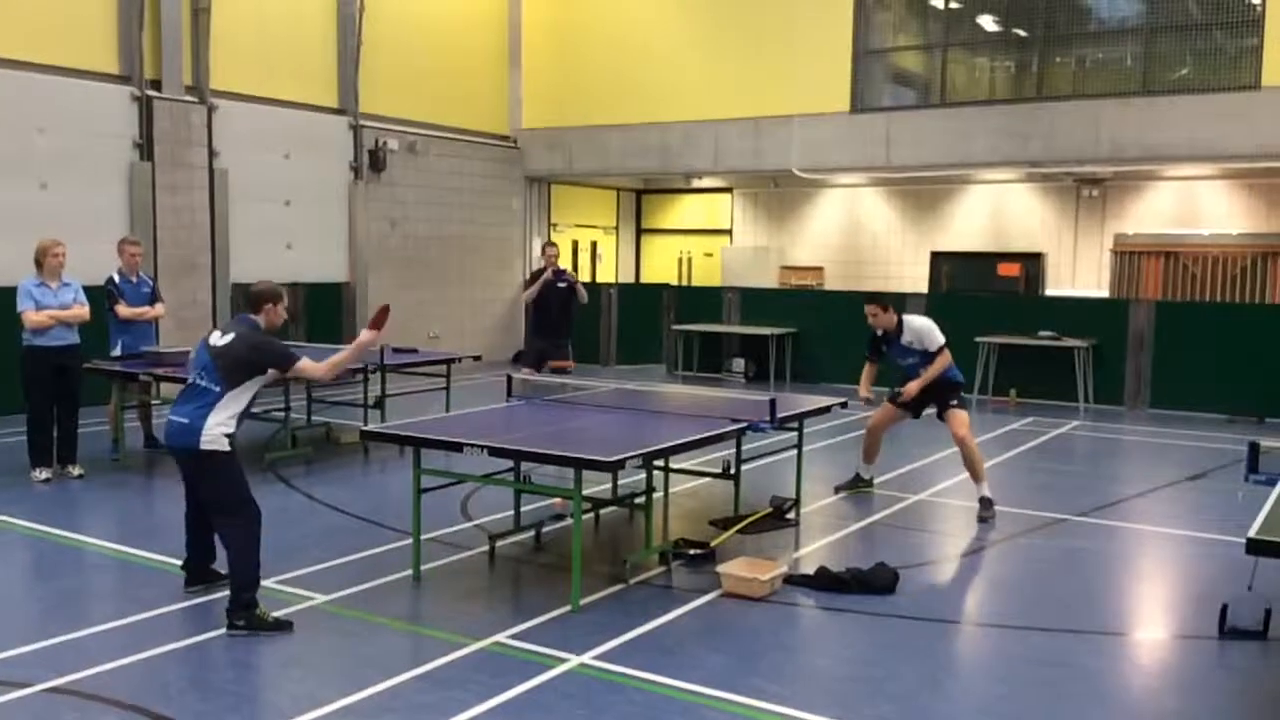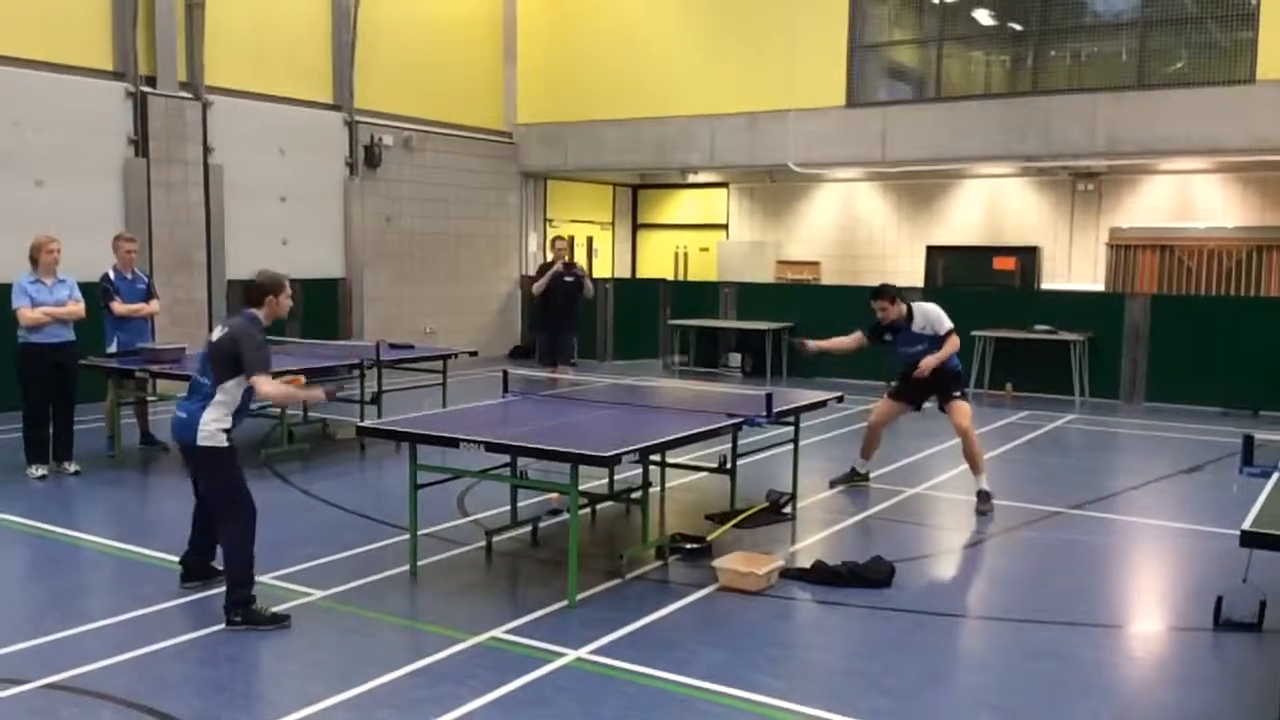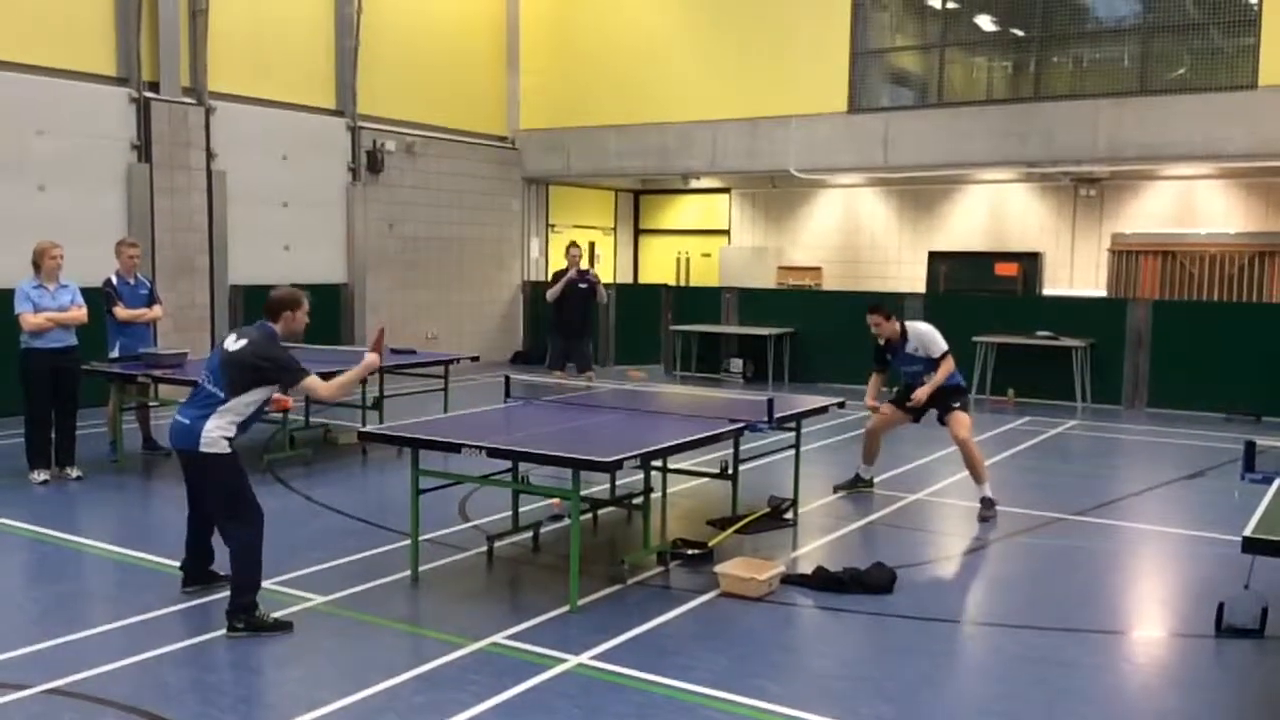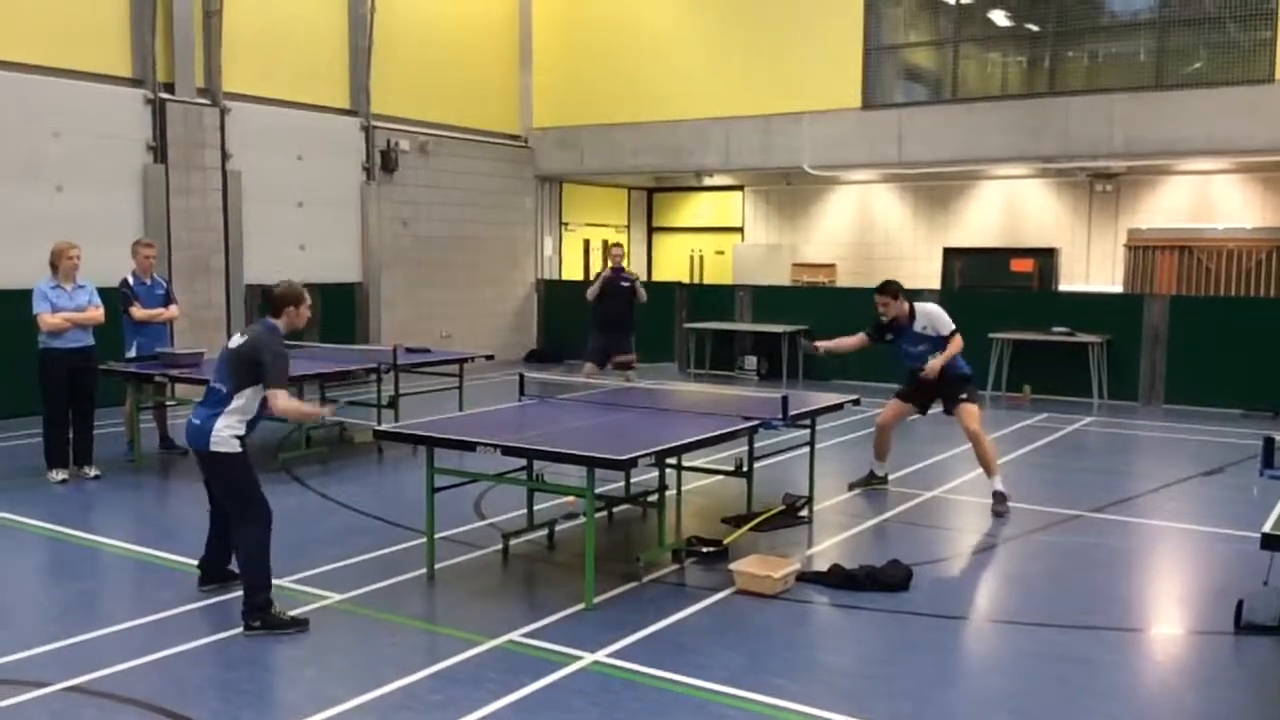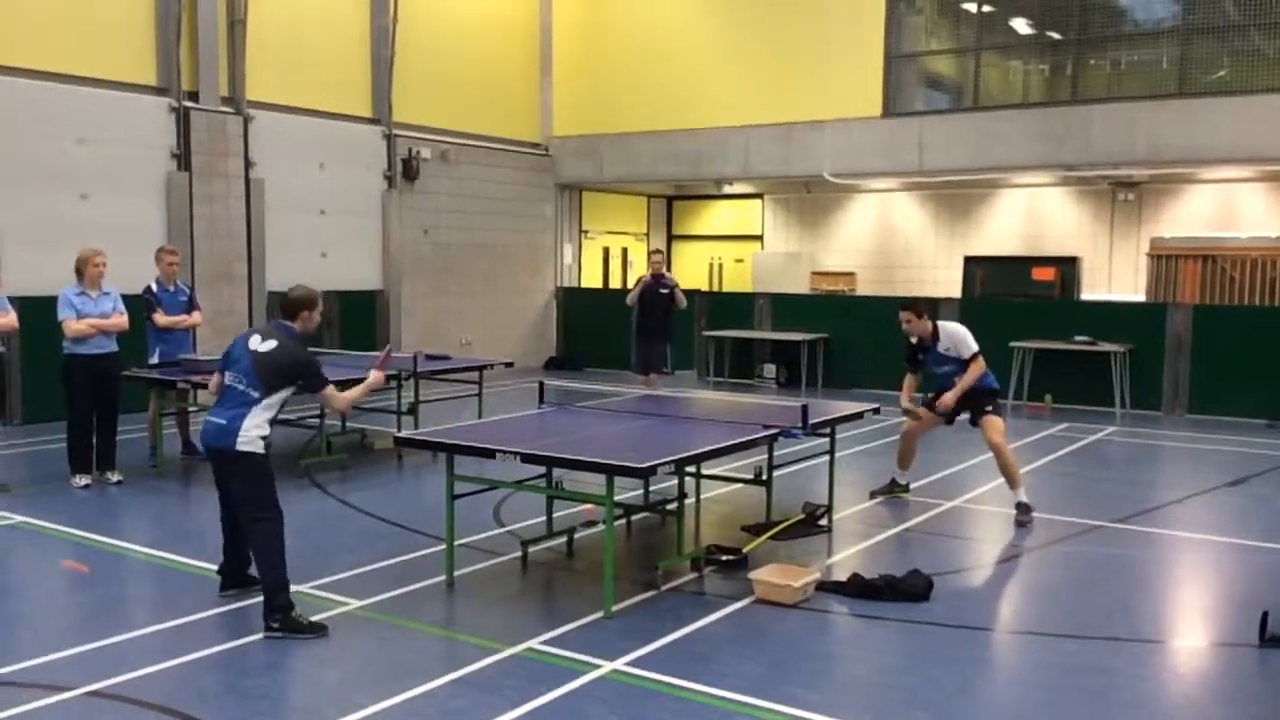
dt=0.4s
person 1, frame 1
left shoulder: (221, 333)
right shoulder: (259, 343)
right elbow: (318, 371)
left wrist: (263, 375)
right wrist: (359, 345)
left hip: (178, 428)
right hip: (205, 437)
left knee: (202, 503)
right knee: (242, 517)
left ankle: (197, 572)
right ankle: (243, 612)
person 1, frame 2
left shoulder: (236, 326)
right shoulder: (249, 335)
right elbow: (267, 391)
left wrist: (286, 385)
right wrist: (307, 395)
left hip: (190, 424)
right hip: (207, 432)
left knee: (210, 499)
right knee: (238, 512)
left ankle: (195, 567)
right ankle: (240, 607)
person 1, frame 3
left shoulder: (241, 335)
right shoulder: (269, 352)
right elbow: (325, 392)
left wrist: (265, 397)
right wrist: (364, 367)
left hip: (185, 428)
right hip: (208, 440)
left knee: (203, 506)
right knee: (245, 519)
left ankle: (195, 573)
right ankle: (243, 615)
person 1, frame 4
left shoulder: (251, 335)
right shoulder: (270, 346)
right elbow: (281, 406)
left wrist: (268, 401)
right wrist: (316, 412)
left hip: (203, 429)
right hip: (221, 439)
left knee: (226, 505)
right knee: (254, 516)
left ankle: (213, 571)
right ankle: (258, 612)
person 1, frame 5
left shoulder: (248, 337)
right shoulder: (297, 354)
left elbow: (215, 386)
right elbow: (338, 403)
right wrist: (370, 383)
left hip: (213, 432)
right hip: (243, 441)
left knee: (235, 509)
right knee: (266, 520)
left ankle: (233, 576)
right ankle: (279, 614)
person 2, frame 1
left shoulder: (74, 286)
right shoulder: (27, 287)
left elbow: (84, 315)
right elbow: (31, 321)
left wrist: (51, 313)
right wrist: (68, 316)
left hip: (69, 352)
right hip: (38, 354)
left knee: (69, 409)
right knee: (40, 410)
left ankle: (68, 461)
right ankle: (40, 464)
person 2, frame 2
left shoulder: (69, 282)
right shoulder: (22, 284)
left elbow: (80, 312)
right elbow: (26, 319)
left wrist: (46, 310)
right wrist: (64, 313)
left hip: (65, 349)
right hip: (34, 351)
left knee: (65, 405)
right knee: (36, 407)
left ankle: (64, 458)
right ankle: (36, 461)
person 2, frame 3
left shoulder: (71, 287)
right shoulder: (25, 290)
left elbow: (82, 317)
right elbow: (28, 324)
left wrist: (49, 315)
right wrist: (66, 318)
left hip: (68, 354)
right hip: (36, 356)
left knee: (68, 410)
right knee: (38, 412)
left ankle: (67, 463)
right ankle: (39, 466)
person 2, frame 4
left shoulder: (88, 288)
right shoulder: (42, 290)
left elbow: (99, 317)
right elbow: (47, 324)
left wrist: (66, 315)
right wrist: (83, 319)
left hip: (85, 354)
right hip: (54, 356)
left knee: (85, 409)
right knee: (56, 412)
left ankle: (85, 462)
right ankle: (57, 466)
person 2, frame 5
left shoulder: (112, 294)
right shoulder: (67, 296)
left elbow: (124, 324)
right elbow: (71, 330)
left wrist: (91, 322)
right wrist: (107, 325)
left hip: (109, 360)
right hip: (78, 362)
left knee: (108, 415)
right knee: (80, 417)
left ankle: (107, 467)
right ankle: (80, 471)
person 3, frame 1
left shoulder: (920, 326)
right shoulder: (879, 336)
left elbow: (945, 358)
right elbow: (871, 363)
left wrist: (918, 383)
right wrist: (864, 388)
left hip: (945, 382)
right hip: (912, 386)
left knee: (961, 435)
right knee: (873, 425)
left ankle: (985, 497)
right ankle: (864, 477)
person 3, frame 2
left shoulder: (929, 311)
right shoulder: (882, 326)
left elbow: (954, 341)
right elbow: (852, 341)
left wrist: (934, 359)
right wrist: (817, 345)
left hip: (947, 375)
right hip: (911, 376)
left knee: (964, 427)
right knee: (875, 422)
left ankle: (983, 490)
right ankle: (860, 471)
person 3, frame 3
left shoulder: (923, 332)
right shoulder: (883, 345)
left elbow: (949, 364)
right elbow: (879, 374)
left wrist: (928, 389)
right wrist: (870, 398)
left hip: (947, 388)
right hip: (914, 390)
left knee: (962, 437)
right knee: (873, 428)
left ankle: (986, 498)
right ankle: (864, 477)
person 3, frame 4
left shoulder: (931, 312)
right shoulder: (887, 325)
left elbow: (957, 341)
right elbow: (858, 341)
left wrist: (939, 361)
right wrist: (825, 345)
left hip: (953, 376)
right hip: (921, 378)
left knee: (973, 429)
right knee: (883, 423)
left ankle: (998, 491)
right ankle: (878, 474)
person 3, frame 5
left shoulder: (955, 332)
right shoulder: (915, 344)
left elbow: (979, 365)
right elbow: (913, 374)
left wrist: (954, 394)
right wrist: (905, 399)
left hip: (980, 390)
right hip: (946, 394)
left knee: (997, 442)
right knee: (908, 430)
left ankle: (1022, 502)
right ankle: (900, 482)
person 4, frame 1
left shoulder: (149, 282)
right shoulder: (113, 283)
left elbow: (159, 311)
right elbow: (122, 313)
left wrist: (133, 312)
right wrist: (145, 309)
left hip: (147, 349)
right hip: (123, 350)
left knee: (145, 396)
right knee: (118, 397)
left ankle: (149, 438)
right ankle: (116, 443)
person 4, frame 2
left shoulder: (144, 279)
right shoulder: (108, 280)
left elbow: (155, 308)
right elbow: (117, 310)
left wrist: (128, 310)
right wrist: (141, 306)
left hip: (143, 345)
right hip: (119, 347)
left knee: (141, 392)
right knee: (115, 394)
left ankle: (145, 435)
right ankle: (112, 439)
person 4, frame 3
left shoulder: (147, 284)
right shoulder: (110, 284)
left elbow: (158, 313)
right elbow: (120, 314)
left wrist: (131, 314)
right wrist: (144, 311)
left hip: (145, 350)
right hip: (121, 351)
left knee: (143, 397)
right knee: (117, 398)
left ankle: (148, 440)
right ankle: (114, 444)
person 4, frame 4
left shoulder: (163, 284)
right shoulder: (127, 285)
left elbow: (174, 313)
right elbow: (137, 314)
left wrist: (148, 315)
right wrist: (160, 310)
left hip: (162, 350)
right hip: (138, 351)
left knee: (160, 396)
right knee: (134, 398)
left ankle: (165, 439)
right ankle: (131, 443)
person 4, frame 5
left shoulder: (186, 291)
right shoulder: (150, 292)
left elbow: (197, 319)
right elbow: (159, 321)
left wrist: (171, 321)
right wrist: (183, 318)
left hip: (184, 356)
right hip: (161, 357)
left knee: (183, 402)
right knee: (157, 403)
left ankle: (187, 445)
right ankle: (154, 449)
